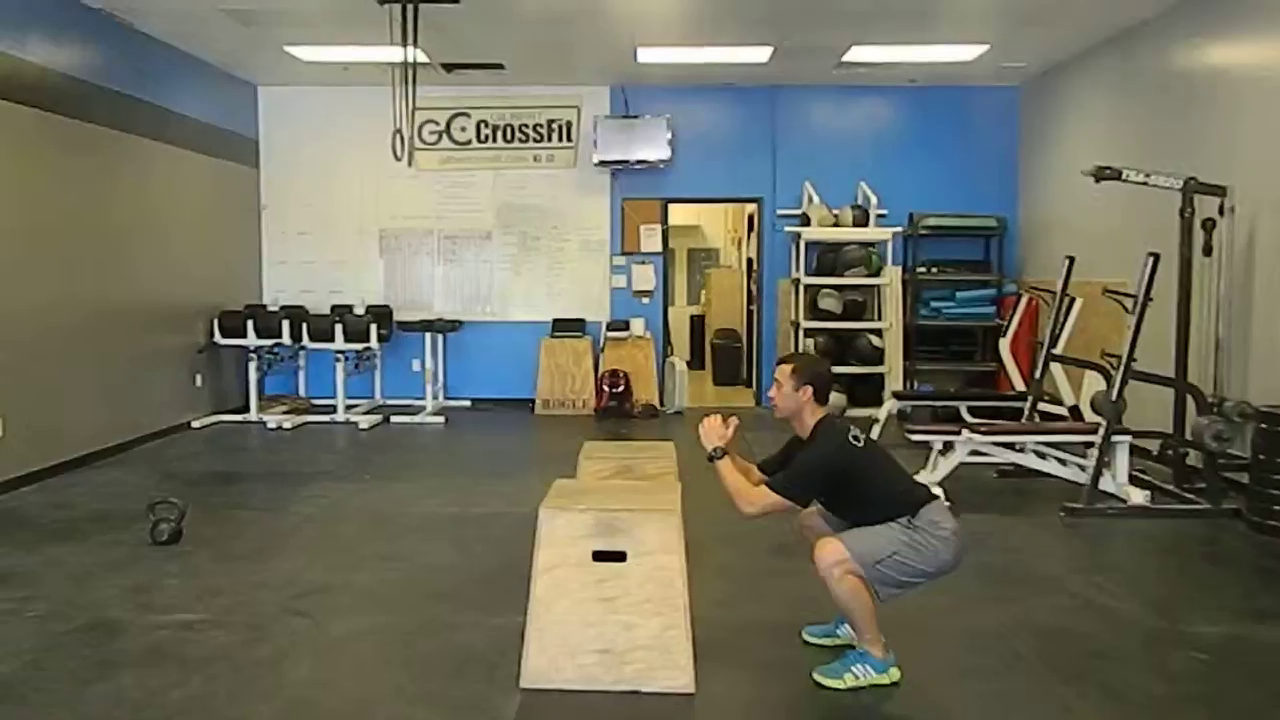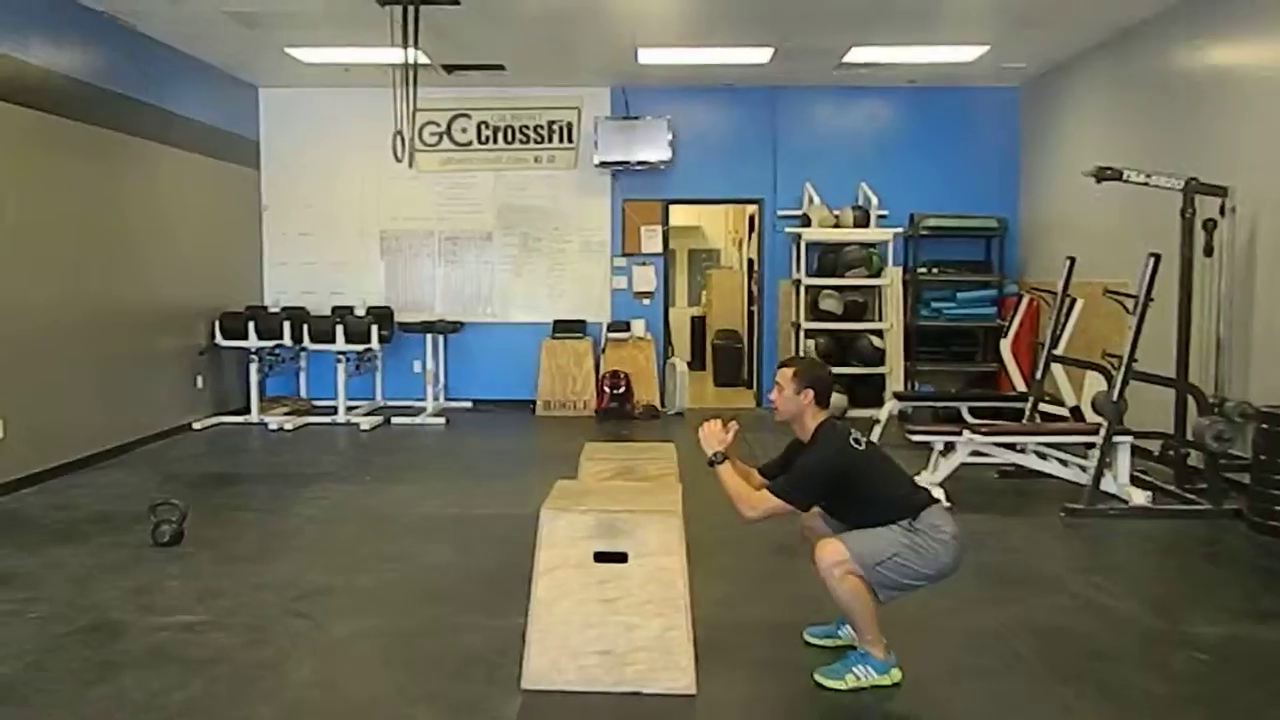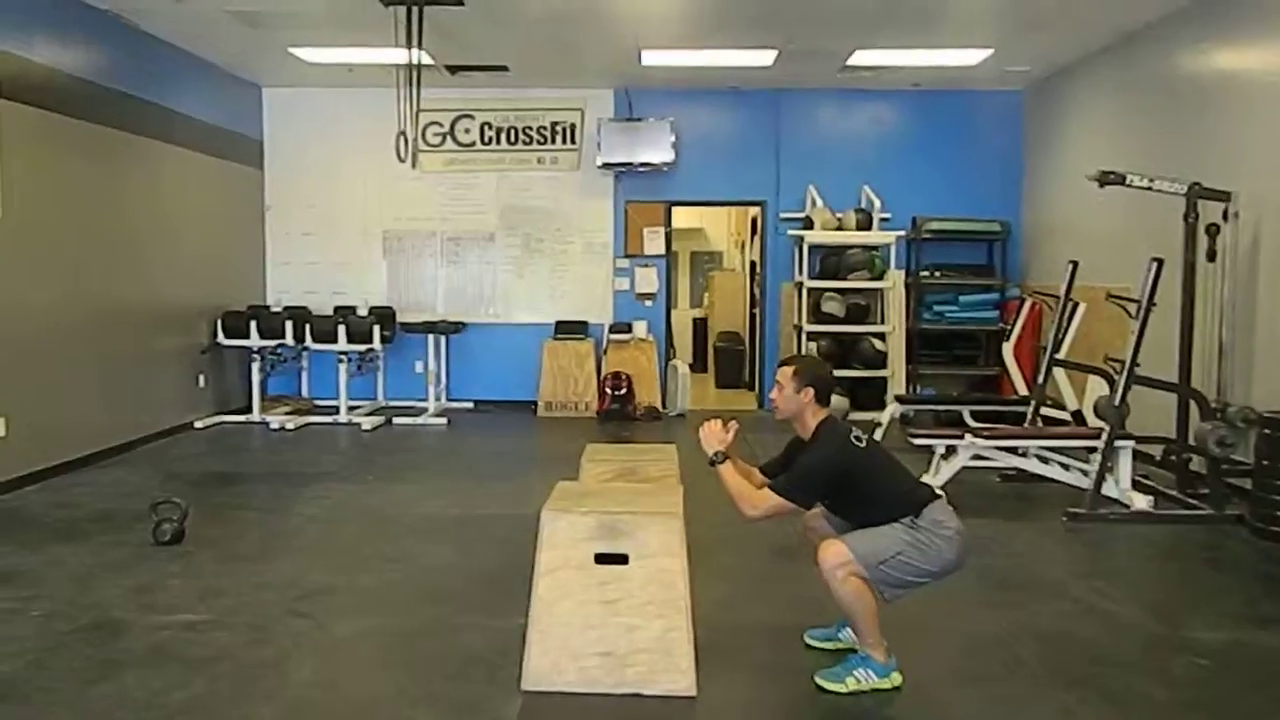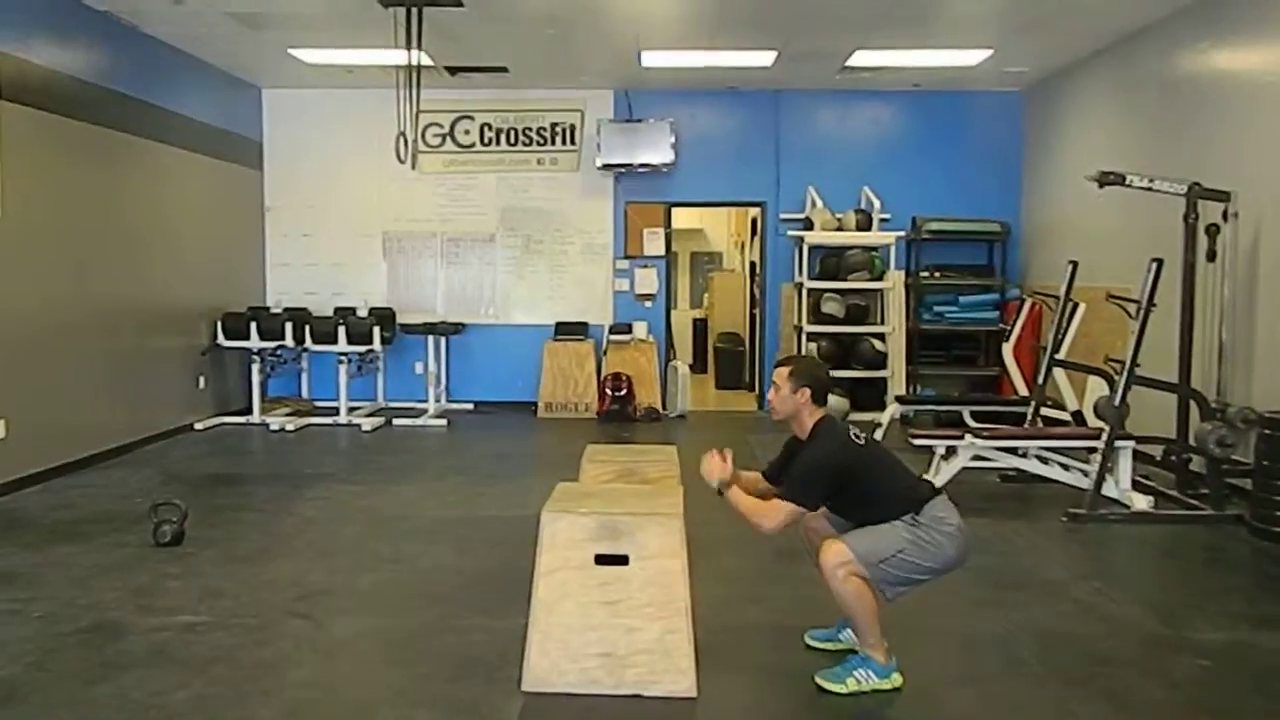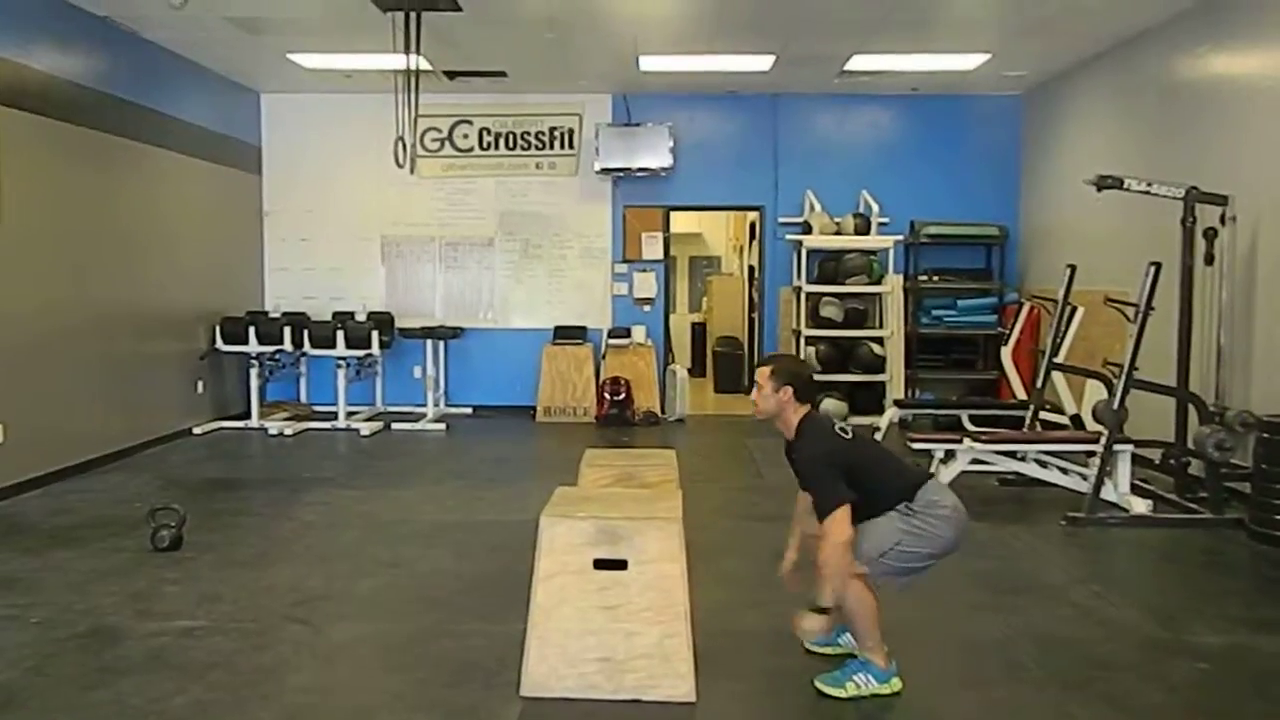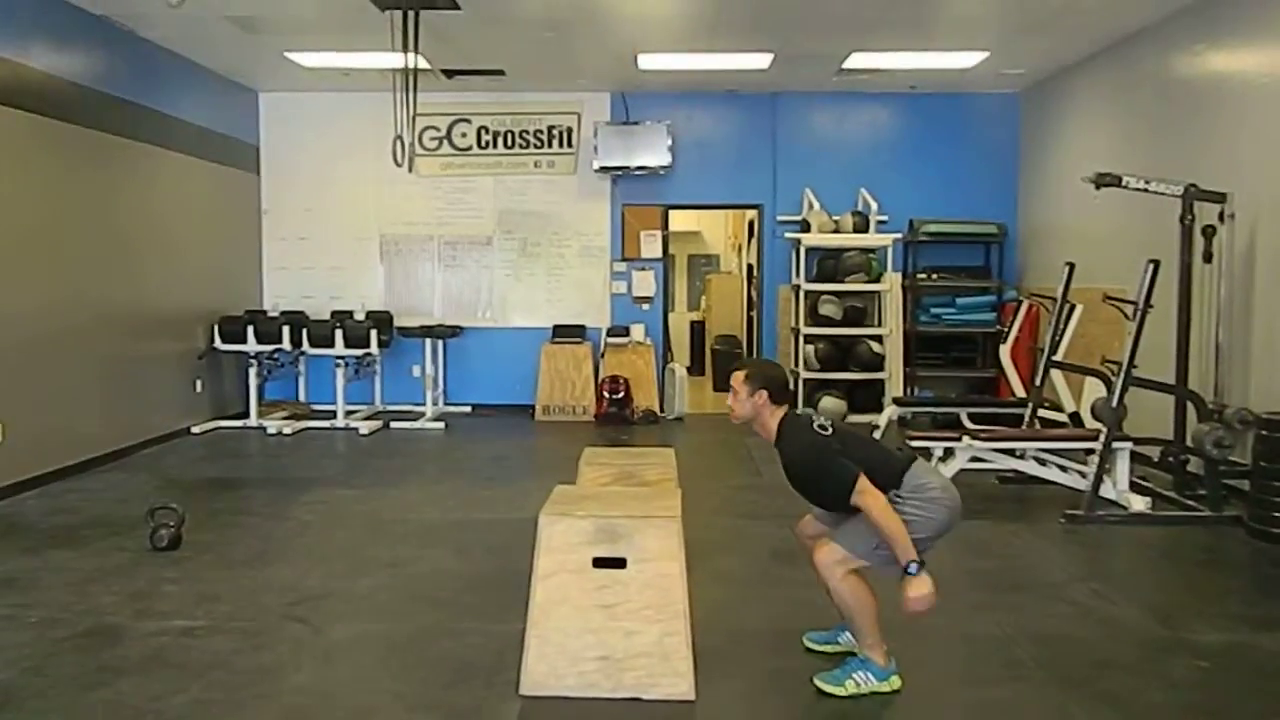
dt=0.2s
person 1, frame 1
left shoulder: (826, 452)
right shoulder: (816, 437)
left elbow: (752, 503)
right elbow: (757, 478)
left wrist: (716, 452)
right wrist: (725, 449)
left hip: (931, 536)
right hip: (908, 521)
left knee: (830, 558)
right knee: (812, 521)
left ankle: (876, 657)
right ankle: (856, 623)
person 1, frame 2
left shoulder: (826, 456)
right shoulder: (815, 442)
left elbow: (753, 508)
right elbow: (758, 482)
left wrist: (716, 457)
right wrist: (725, 454)
left hip: (931, 540)
right hip: (908, 525)
left knee: (831, 557)
right knee: (814, 523)
left ankle: (877, 658)
right ankle: (858, 624)
person 1, frame 3
left shoulder: (828, 454)
right shoulder: (816, 440)
left elbow: (755, 506)
right elbow: (759, 481)
left wrist: (717, 457)
right wrist: (726, 454)
left hip: (934, 536)
right hip: (911, 523)
left knee: (834, 559)
right knee: (816, 524)
left ankle: (878, 662)
right ankle: (858, 626)
person 1, frame 4
left shoulder: (826, 453)
right shoulder: (811, 440)
left elbow: (770, 519)
right elbow: (764, 484)
left wrist: (723, 485)
right wrist: (731, 475)
left hip: (935, 532)
right hip: (910, 519)
left knee: (835, 559)
right knee: (815, 526)
left ankle: (877, 662)
right ankle: (857, 628)
person 1, frame 5
left shoulder: (815, 450)
right shoulder: (805, 436)
left elbow: (839, 535)
right elbow: (810, 494)
left wrist: (823, 609)
right wrist: (793, 545)
left hip: (934, 514)
right hip: (912, 505)
left knee: (844, 562)
right knee: (819, 528)
left ankle: (878, 666)
right ankle: (856, 632)
person 1, frame 6
left shoulder: (799, 450)
right shoulder: (795, 429)
left elbow: (871, 499)
left wrist: (913, 570)
left hip: (926, 499)
right hip: (906, 489)
left knee: (831, 558)
right knee: (809, 531)
left ankle: (877, 664)
right ankle: (856, 630)
